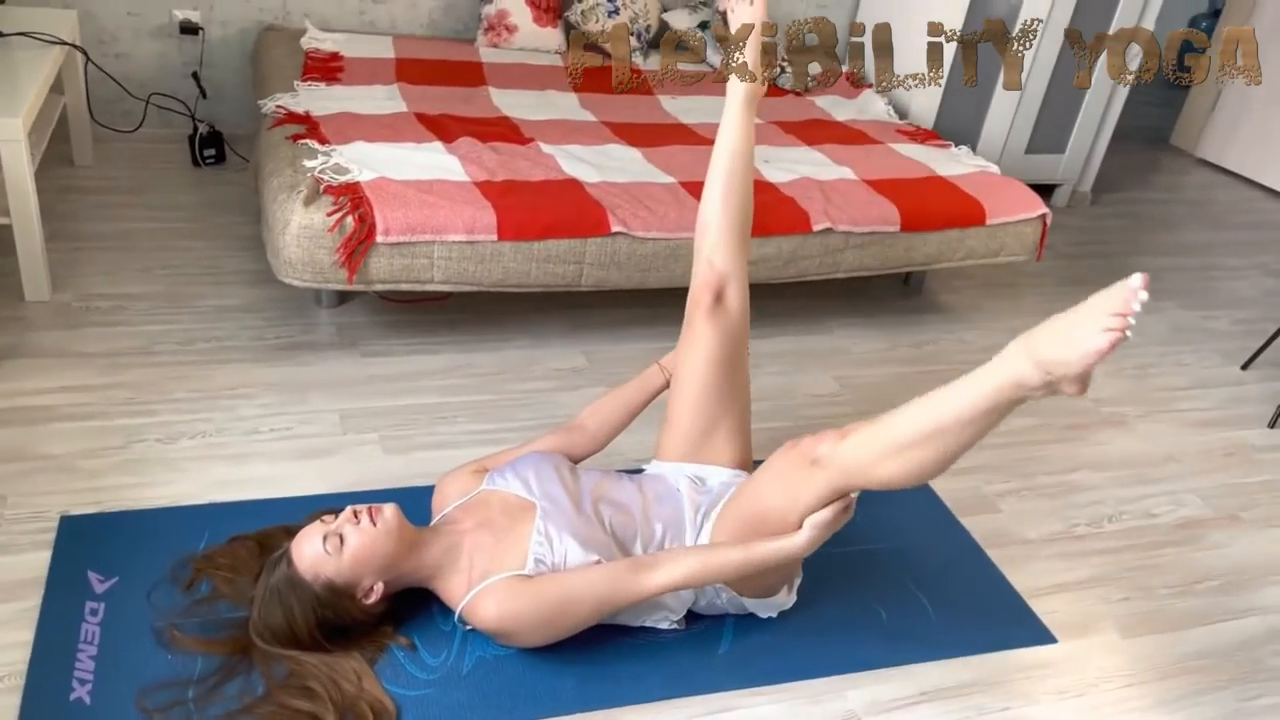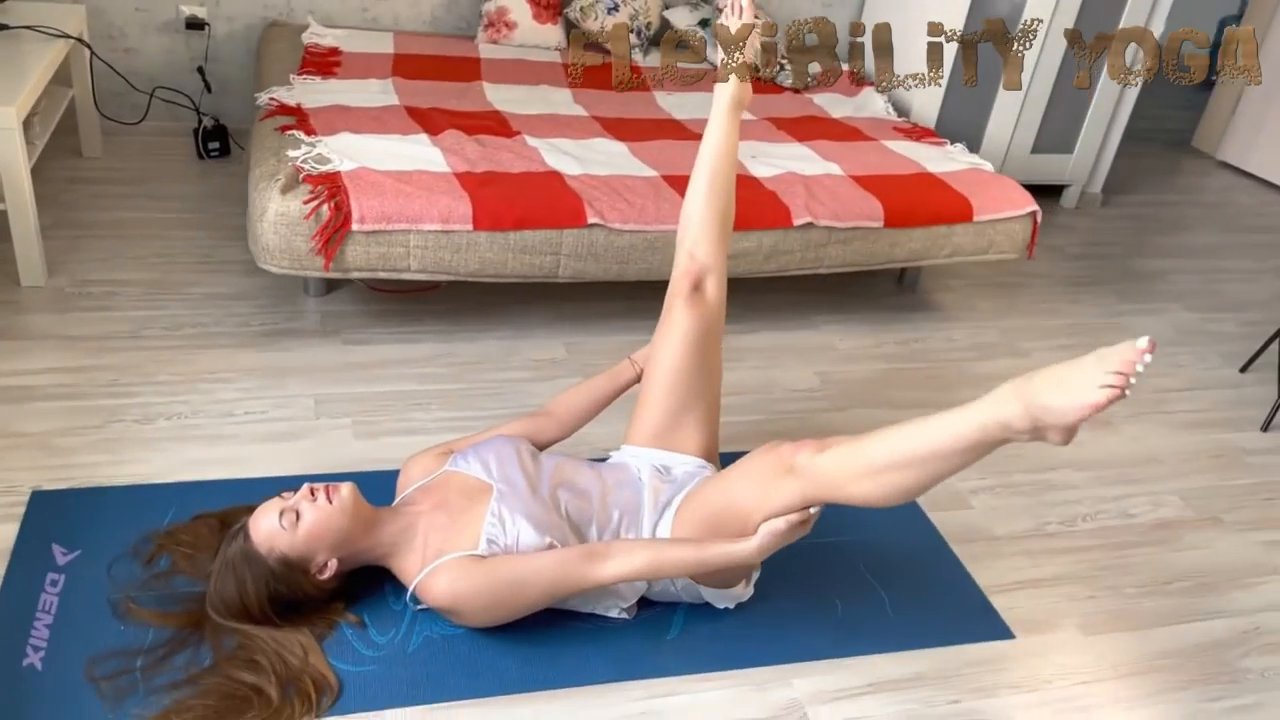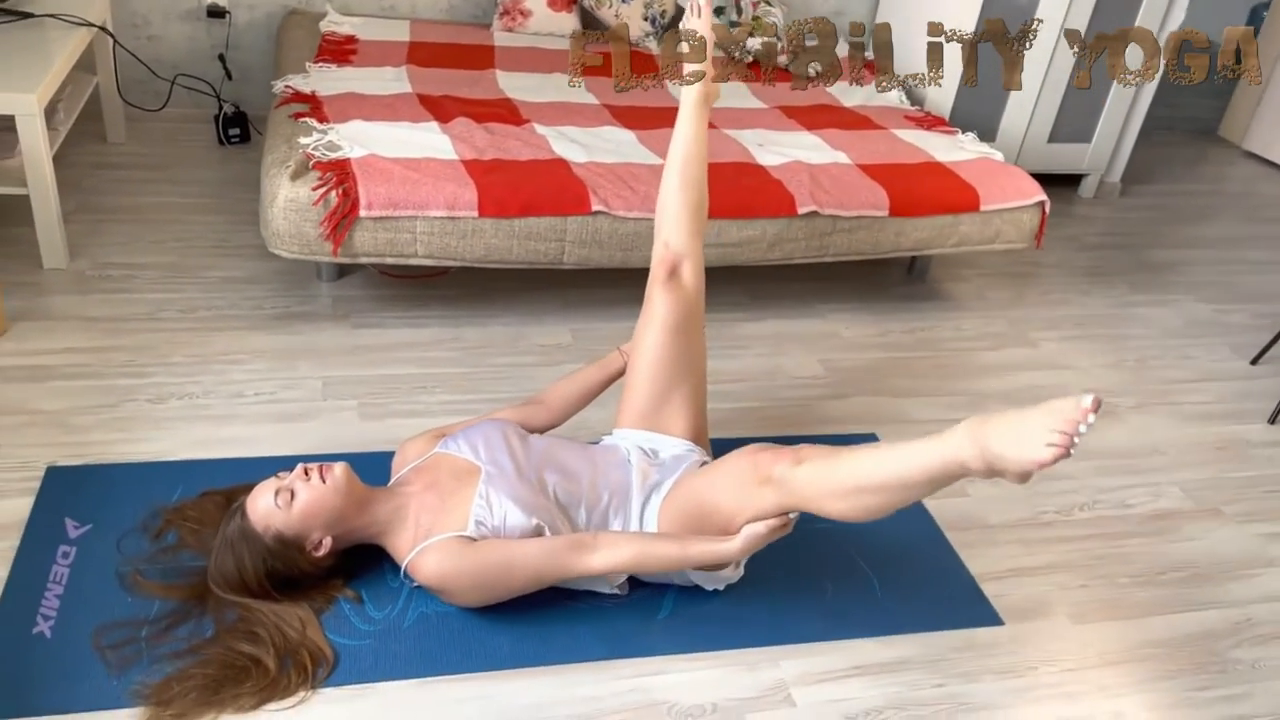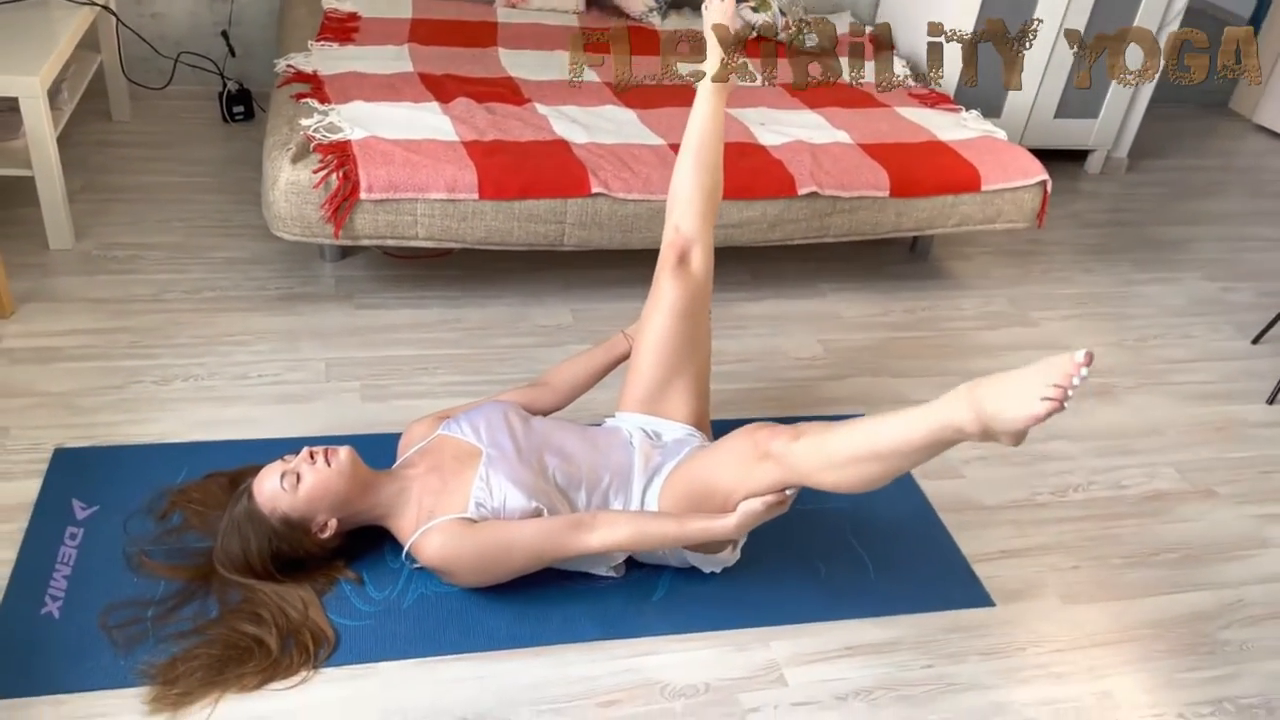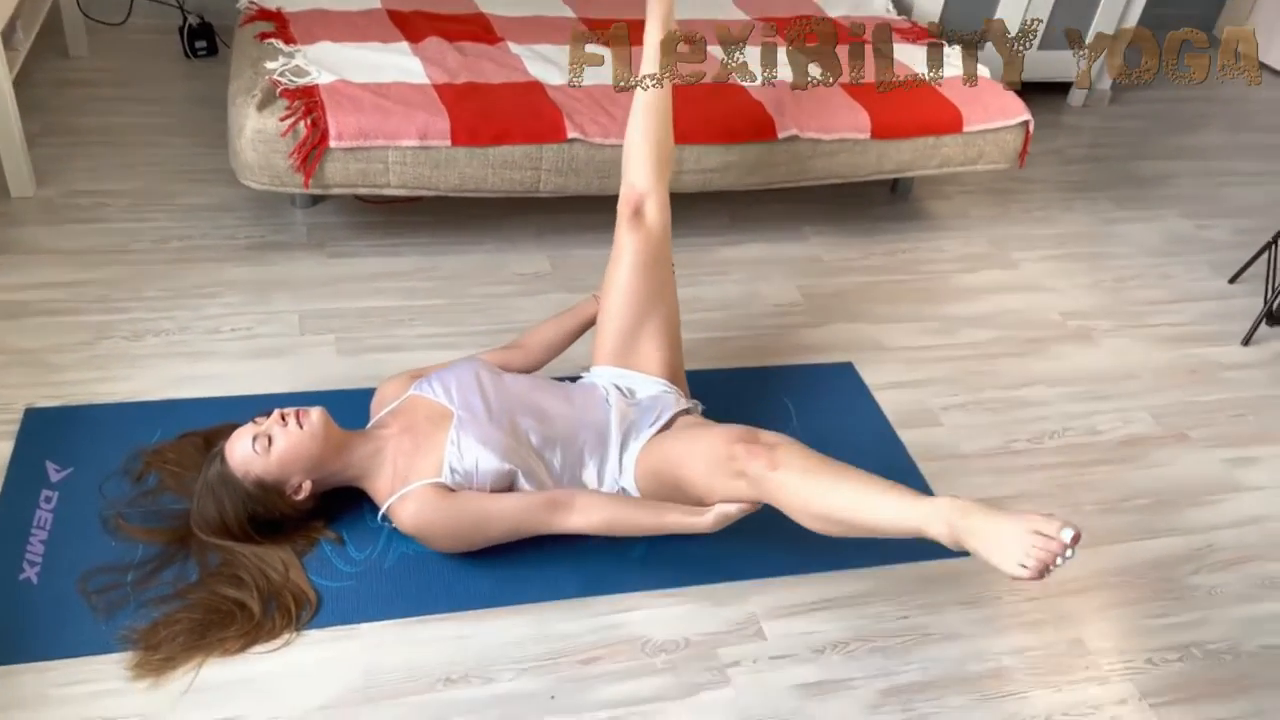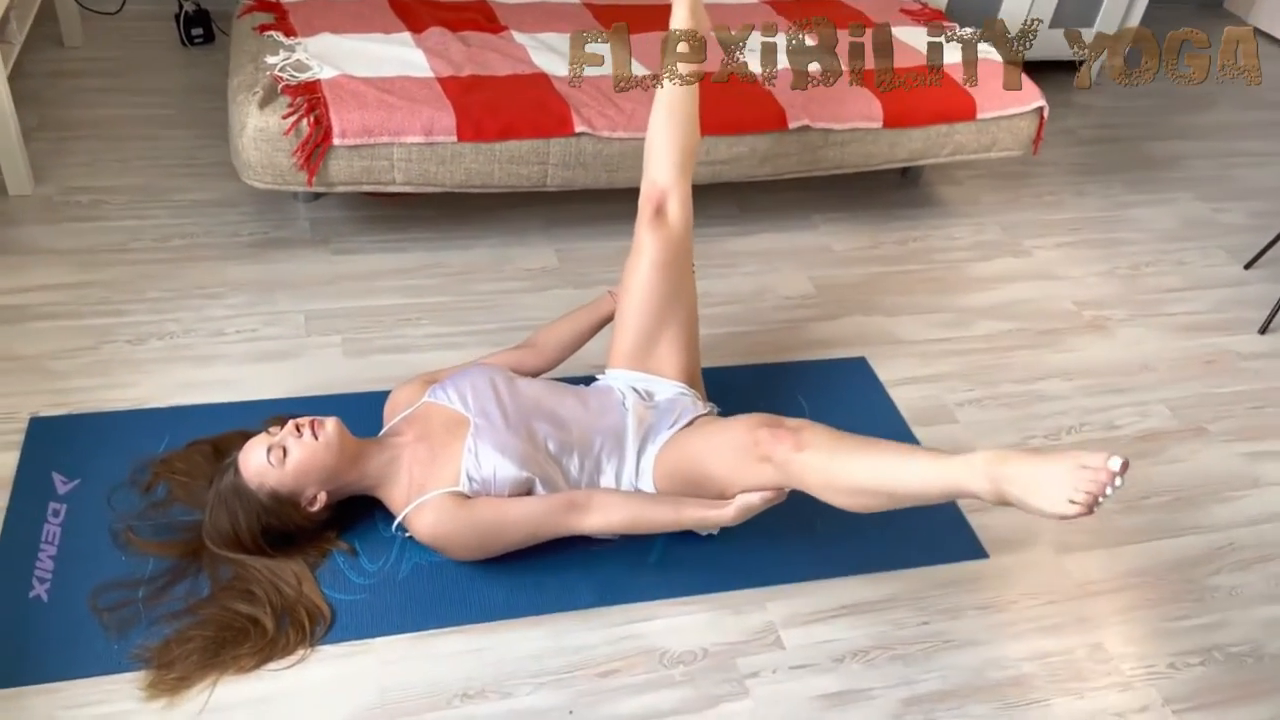
dt=0.4s
person 1, frame 1
left shoulder: (457, 490)
right shoulder: (494, 605)
left elbow: (571, 436)
right elbow: (648, 580)
left wrist: (671, 367)
right wrist: (788, 547)
left hip: (684, 488)
right hip: (725, 555)
left knee: (715, 292)
right knee: (823, 455)
right ankle: (1031, 363)
person 1, frame 2
left shoulder: (420, 474)
right shoulder: (448, 585)
left elbow: (539, 423)
right elbow: (605, 566)
left wrist: (640, 362)
right wrist: (748, 546)
left hip: (650, 476)
right hip: (682, 536)
left knee: (697, 280)
right knee: (798, 466)
left ankle: (731, 86)
right ankle: (1019, 408)
person 1, frame 3
left shoulder: (412, 457)
right shoulder: (437, 565)
left elbow: (532, 414)
right elbow: (586, 556)
left wrist: (628, 355)
right wrist: (726, 548)
left hip: (642, 456)
right hip: (665, 512)
left knee: (674, 269)
right knee: (774, 470)
right ankle: (979, 443)
person 1, frame 4
left shoulder: (416, 438)
right shoulder: (440, 547)
left elbow: (535, 395)
right elbow: (582, 534)
left wrist: (629, 338)
right wrist: (724, 524)
left hip: (643, 436)
right hip: (666, 500)
left knee: (684, 252)
right knee: (774, 446)
right ankle: (972, 410)
person 1, frame 5
left shoulder: (393, 397)
right shoulder: (416, 511)
left elbow: (510, 360)
right elbow: (558, 511)
left wrist: (604, 298)
right wrist: (702, 516)
left hip: (621, 395)
right hip: (639, 457)
left knee: (642, 209)
right knee: (751, 456)
right ankle: (959, 520)
person 1, frame 6
left shoulder: (407, 400)
right shoulder: (432, 518)
left elbow: (520, 363)
right elbow: (578, 512)
left wrist: (619, 296)
right wrist: (722, 514)
left hip: (636, 395)
right hip: (654, 459)
left knee: (662, 203)
right knee: (774, 440)
right ankle: (999, 473)
